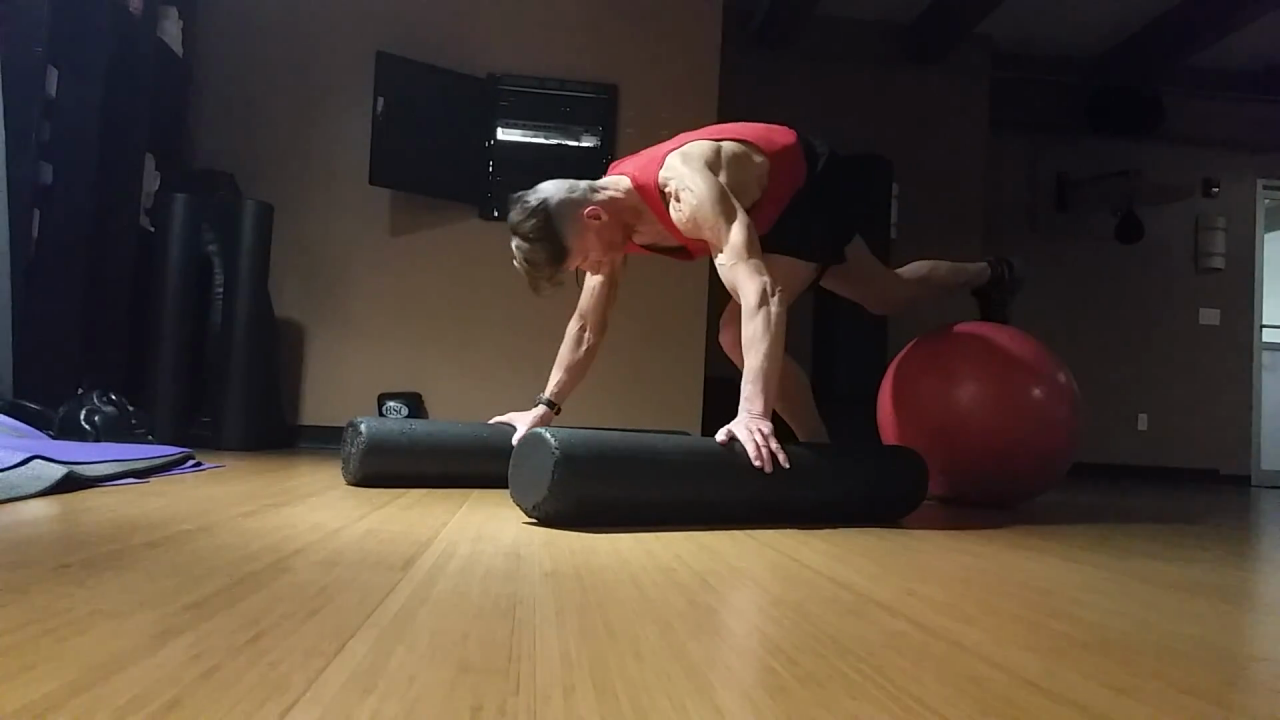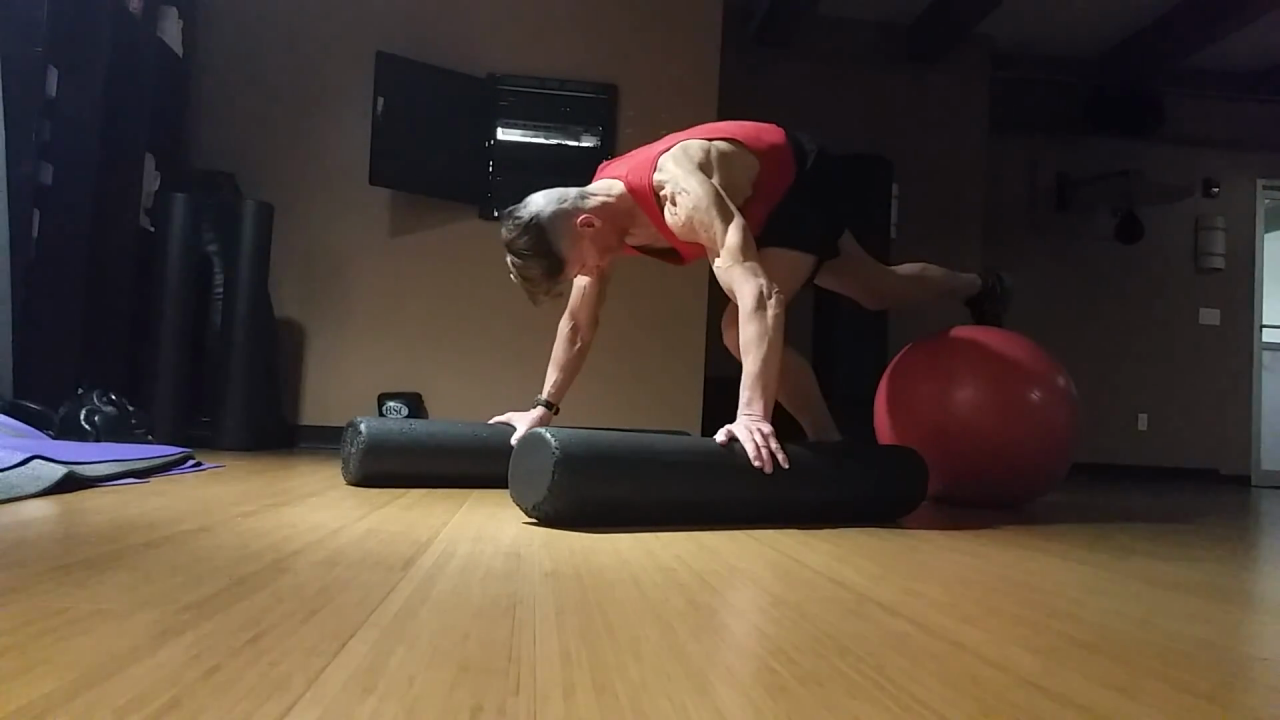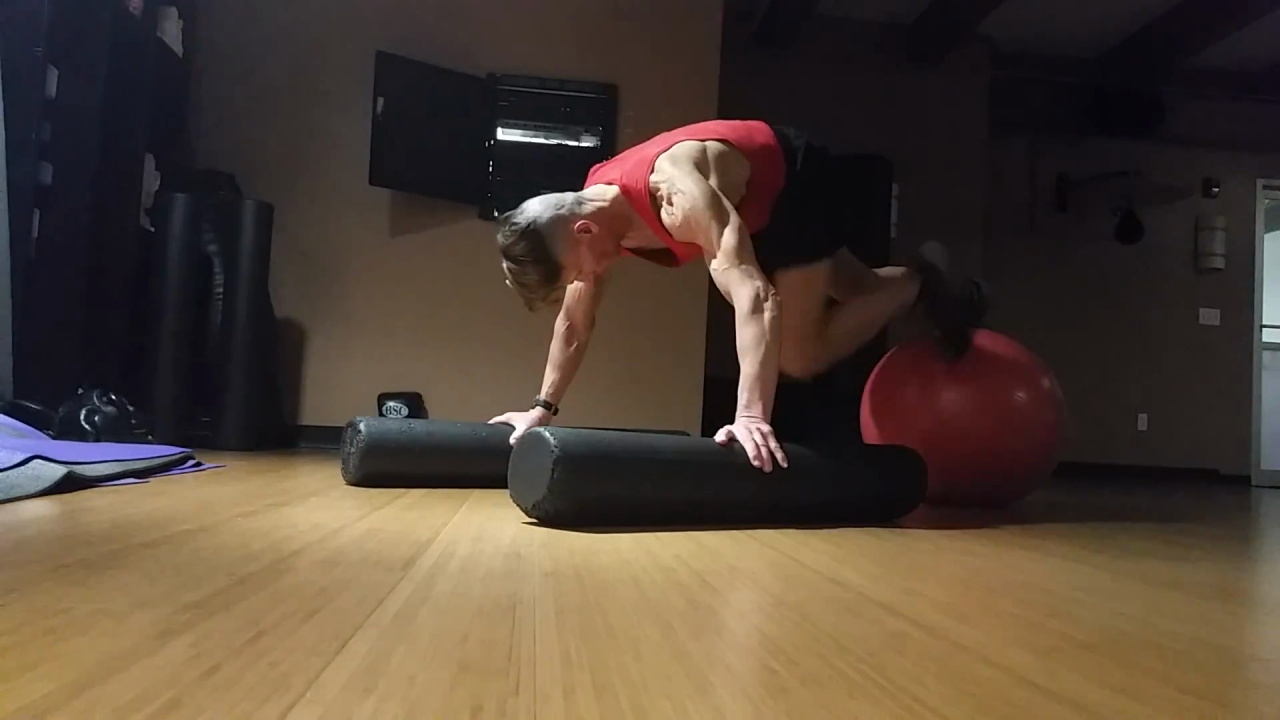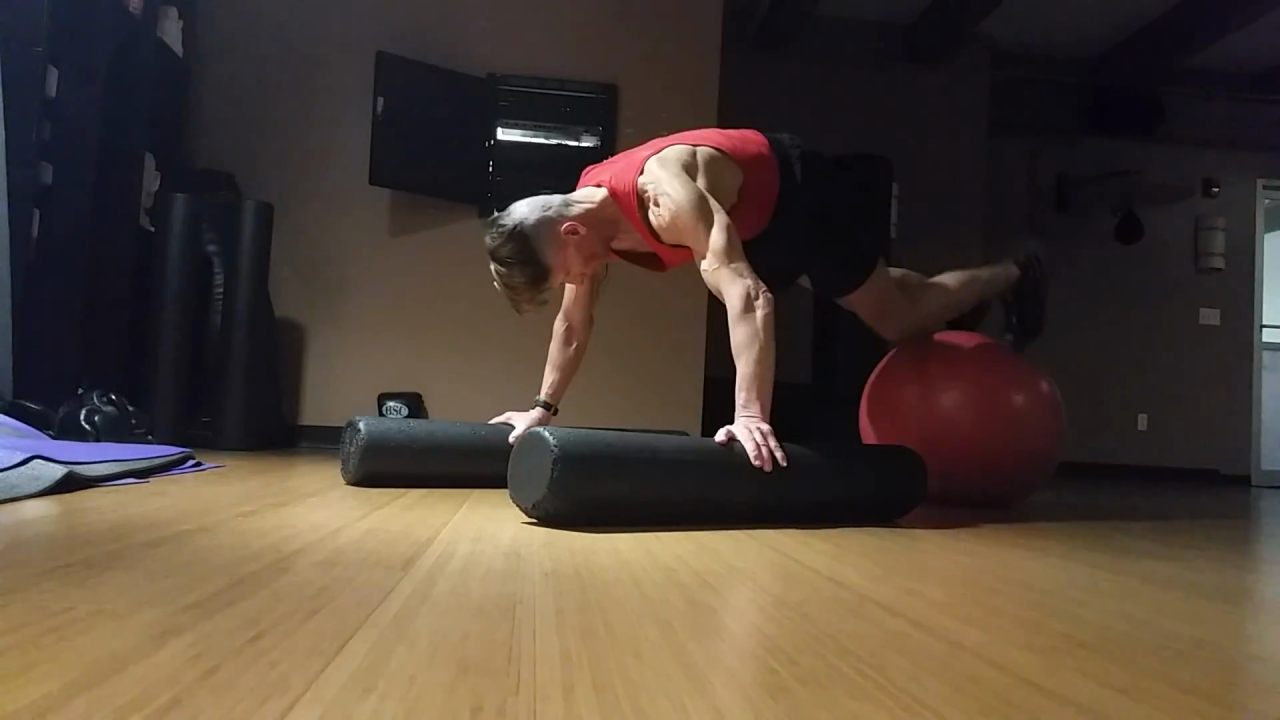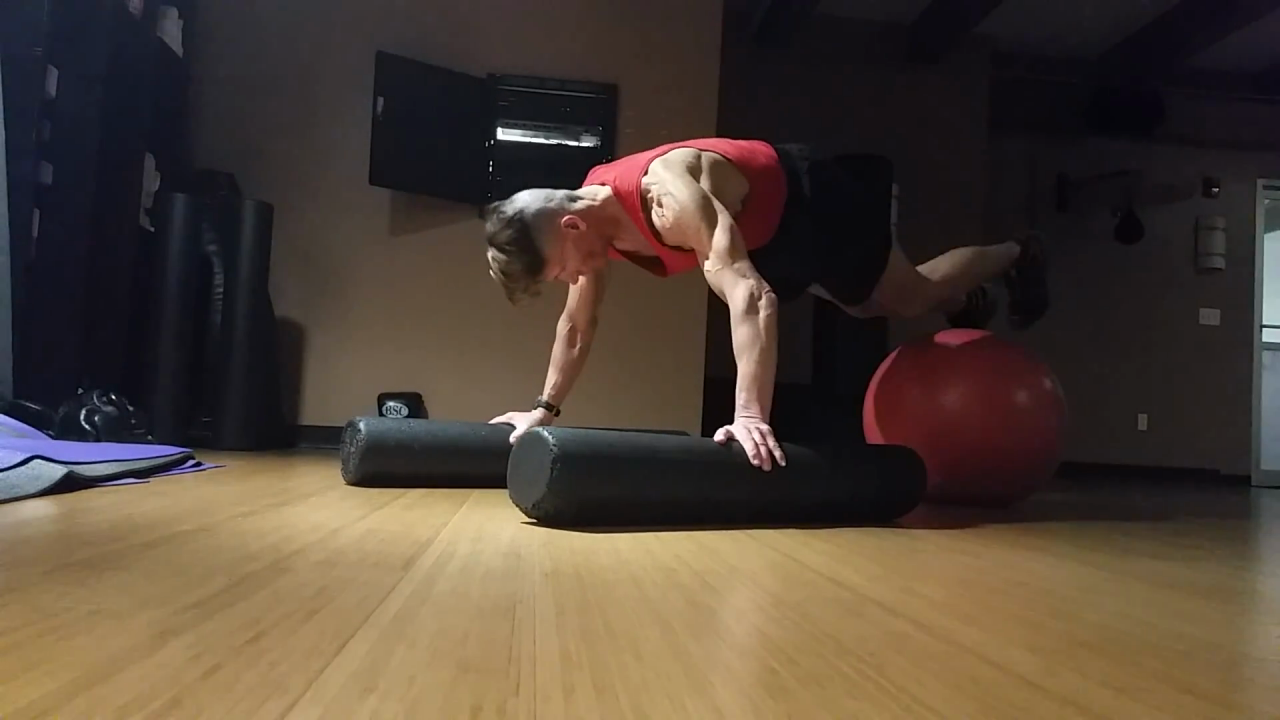
dt=0.3s
person 1, frame 1
left shoulder: (685, 190)
right shoulder: (608, 210)
left elbow: (759, 293)
right elbow: (587, 326)
left wrist: (753, 413)
right wrist: (545, 407)
left hip: (815, 183)
right hip: (775, 205)
left knee: (738, 332)
right knee: (888, 295)
right ankle: (986, 276)
person 1, frame 2
left shoulder: (679, 195)
right shoulder: (595, 207)
left elbow: (758, 296)
right elbow: (578, 323)
left wrist: (752, 416)
right wrist: (545, 407)
left hip: (804, 179)
right hip: (762, 201)
left knee: (740, 329)
right knee: (877, 289)
left ankle: (831, 450)
right ankle: (978, 287)
person 1, frame 3
left shoulder: (678, 196)
right shoulder: (587, 211)
left elbow: (755, 297)
right elbow: (574, 324)
left wrist: (752, 415)
right wrist: (543, 407)
left hip: (798, 176)
right hip: (758, 199)
left knee: (802, 352)
right knee: (860, 290)
left ankle: (923, 283)
right ankle: (955, 296)
person 1, frame 4
left shoulder: (664, 197)
right shoulder: (583, 211)
left elbow: (747, 297)
right elbow: (573, 323)
left wrist: (752, 416)
right wrist: (543, 407)
left hip: (796, 186)
right hip: (757, 221)
left knee: (897, 319)
right knee: (860, 300)
left ankle: (1014, 276)
right ankle: (954, 302)
person 1, frame 5
left shoulder: (669, 196)
right shoulder: (585, 211)
left elbow: (749, 296)
right elbow: (576, 324)
left wrist: (752, 416)
right wrist: (545, 408)
left hip: (806, 197)
right hip: (764, 232)
left knee: (907, 296)
right knee: (862, 305)
left ankle: (1017, 258)
right ankle: (962, 303)
